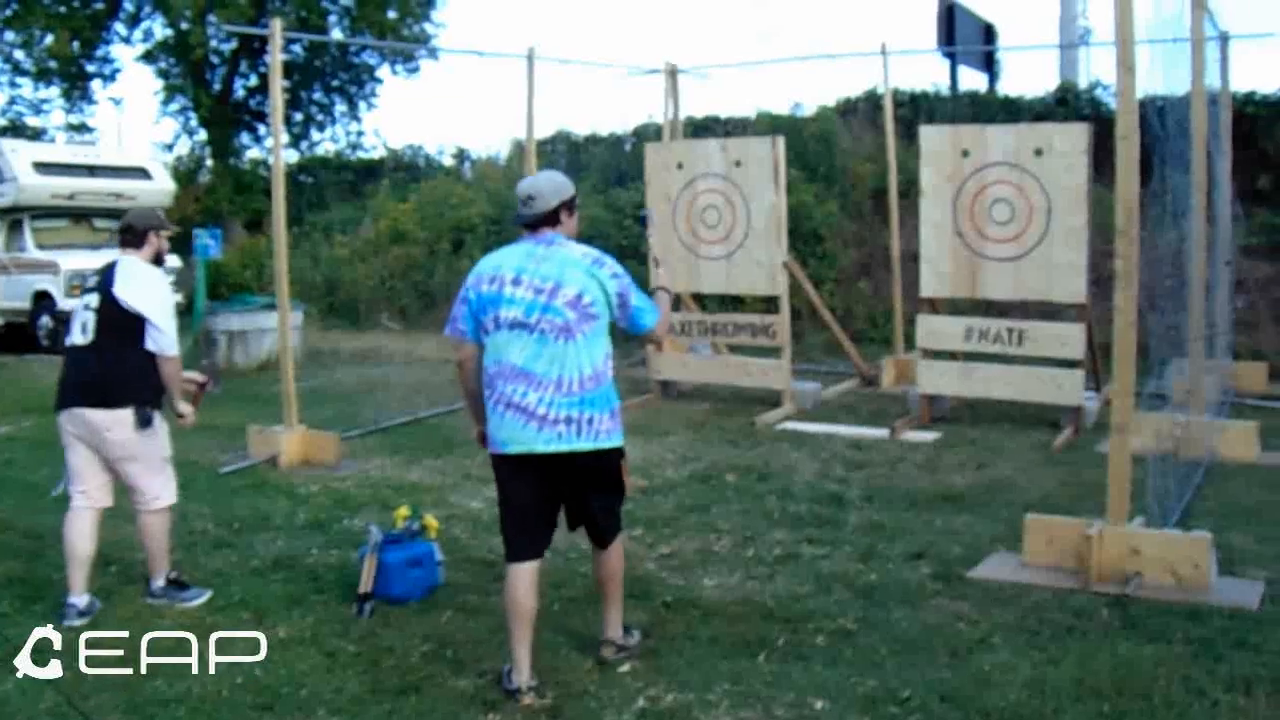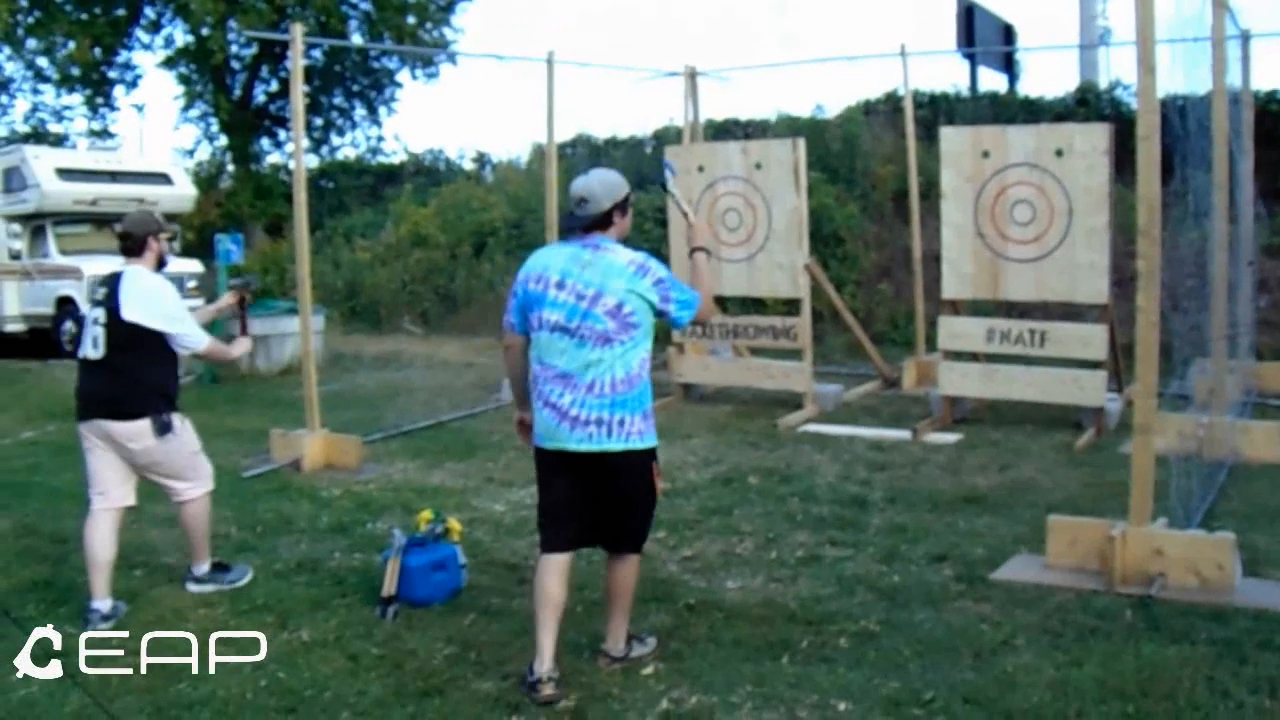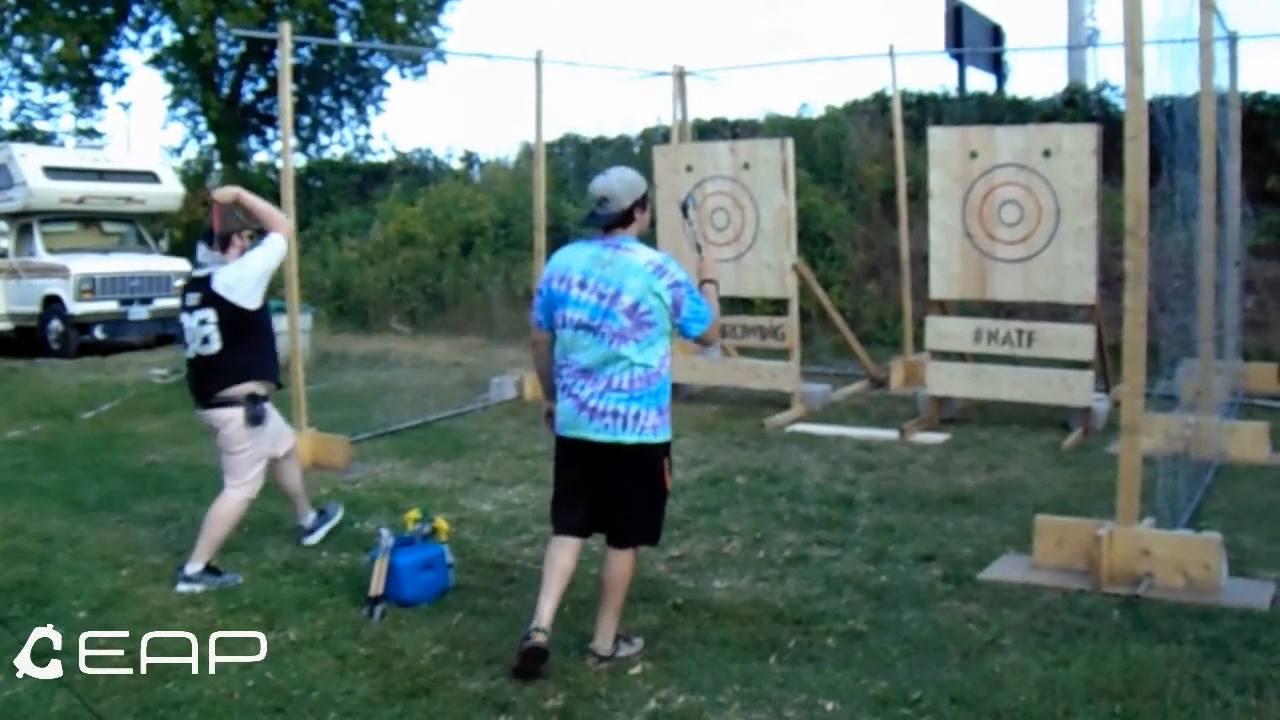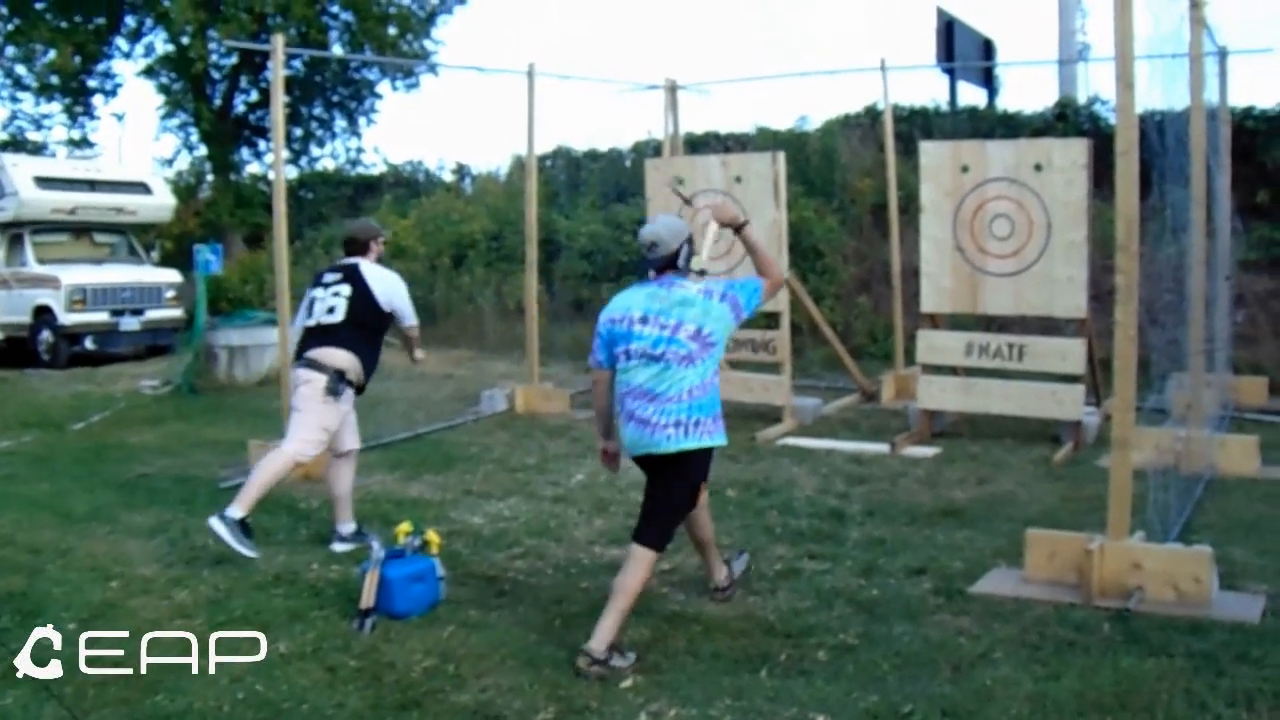
dt=0.7s
person 1, frame 1
left shoulder: (486, 270)
right shoulder: (596, 264)
left elbow: (467, 358)
right elbow: (655, 329)
left wrist: (478, 418)
right wrist: (661, 290)
left hip: (516, 436)
right hip: (591, 432)
left knee: (523, 553)
right knee: (605, 533)
left ankle: (522, 674)
right ankle: (614, 633)
person 1, frame 2
left shoulder: (537, 265)
right shoulder: (641, 271)
left elbow: (513, 344)
right elbow: (702, 310)
left wrist: (522, 404)
right wrist: (699, 252)
left hip: (555, 433)
right hip: (623, 435)
left knee: (555, 547)
right knee: (624, 543)
left ankle: (544, 667)
right ankle: (617, 643)
person 1, frame 3
left shoulder: (562, 262)
right shoulder: (660, 271)
left elbow: (540, 340)
right elbow: (708, 333)
left wrist: (551, 397)
right wrist: (709, 283)
left hip: (575, 423)
right hip: (637, 428)
left knee: (569, 529)
right knee: (623, 539)
left ankle: (540, 626)
right ankle: (605, 642)
person 1, frame 4
left shoulder: (617, 306)
right shoulder: (714, 299)
left elbow: (601, 381)
right elbow: (774, 279)
left wrist: (606, 437)
right wrist: (740, 228)
left hip: (638, 436)
right hip: (687, 436)
left knee: (692, 492)
right knee: (647, 540)
left ankle: (719, 574)
right ankle: (599, 647)
person 2, frame 1
left shoulder: (101, 280)
right shoulder: (148, 277)
right elbow: (163, 349)
left wrist: (178, 376)
right wrist: (178, 401)
left hip: (74, 406)
right hip: (122, 410)
left knee: (85, 500)
right knee: (155, 497)
left ankle: (77, 601)
right ankle: (162, 584)
person 2, frame 2
left shoulder: (108, 287)
right shoulder: (153, 288)
right elbow: (195, 344)
left wrist: (218, 308)
right wrist: (231, 351)
left hip: (95, 416)
right hip: (141, 417)
left knee: (105, 504)
right knee: (194, 483)
left ankle: (100, 606)
right ankle: (202, 570)
person 2, frame 3
left shoulder: (196, 287)
right shoulder: (239, 277)
right elbow: (283, 229)
right wrist: (239, 196)
left hip: (220, 400)
right hip: (241, 406)
left knee: (284, 449)
right knee: (238, 489)
left ankle: (309, 522)
right ankle: (194, 571)
person 2, frame 4
left shoulder: (322, 278)
right shoulder: (385, 279)
left elbow: (298, 331)
right elbow: (410, 327)
right wrist: (414, 350)
left hip: (312, 370)
right hip: (331, 378)
left knee: (345, 450)
right knee: (295, 450)
left ankle: (345, 531)
right ankle: (234, 515)
